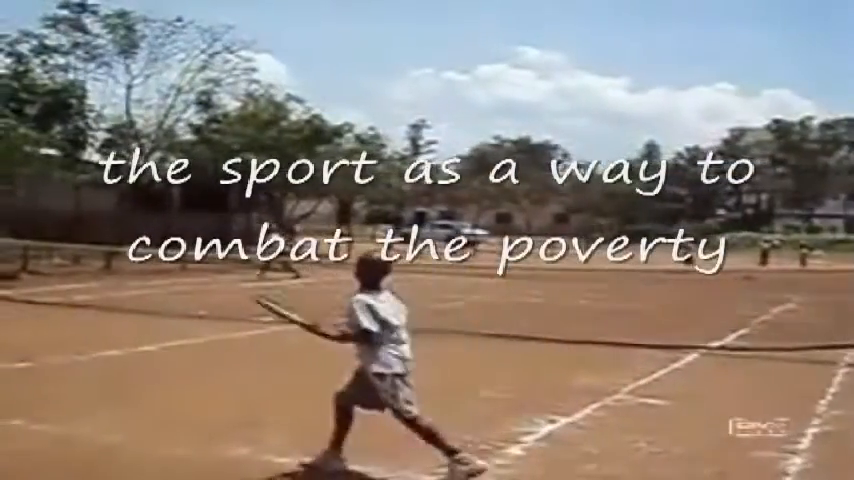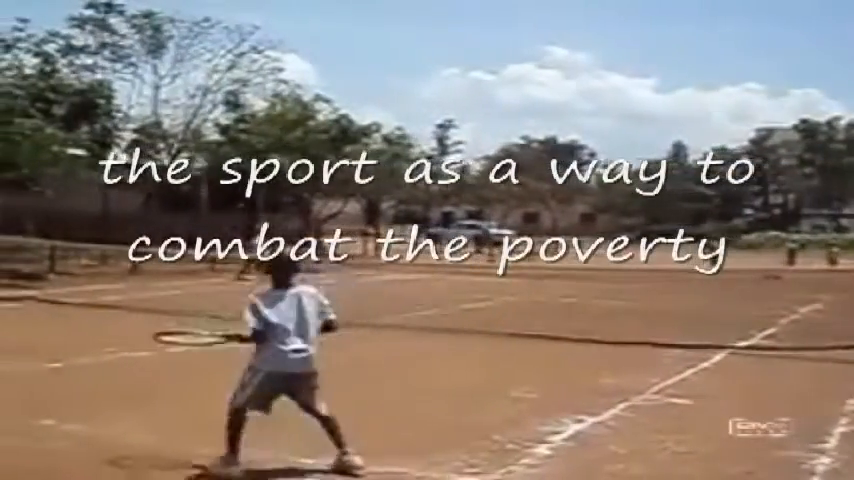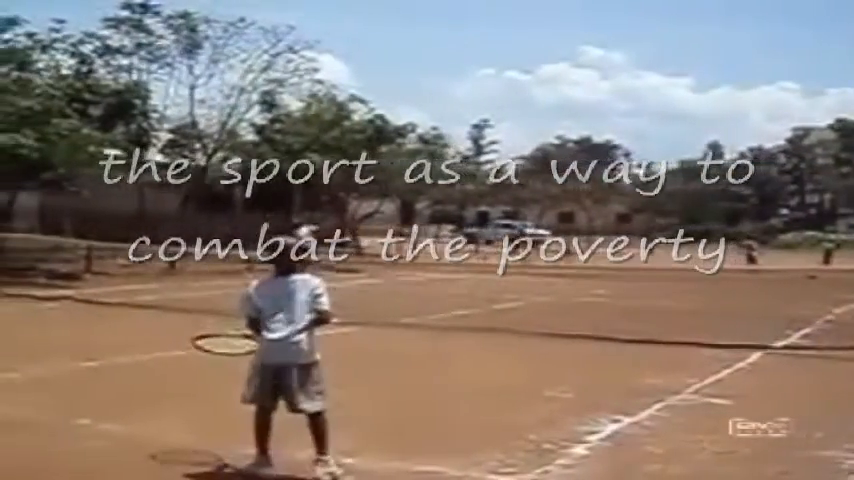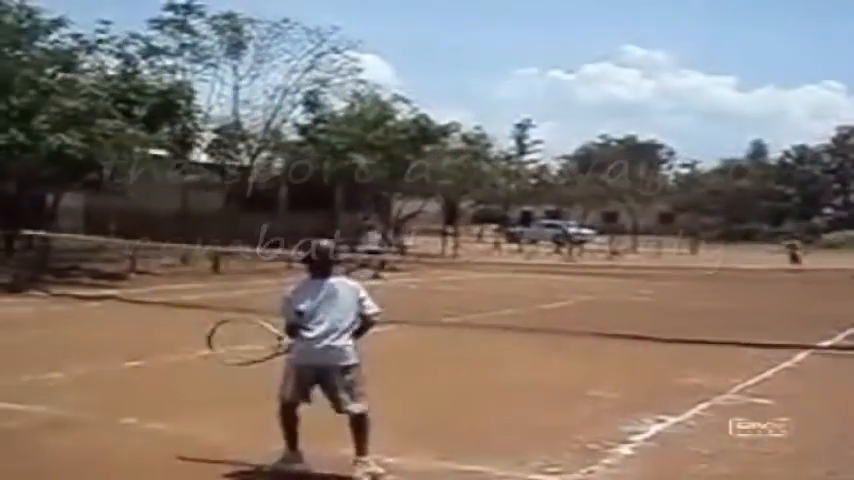
dt=0.5s
person 1, frame 1
left shoulder: (360, 302)
right shoulder: (388, 298)
left elbow: (366, 337)
right elbow: (389, 329)
left wrist: (329, 334)
left hip: (384, 366)
right hip: (378, 365)
left knee: (409, 416)
right knee: (343, 400)
left ankle: (460, 459)
right ankle: (333, 455)
person 1, frame 2
left shoulder: (260, 301)
right shoulder: (313, 295)
left elbow: (259, 336)
right elbow: (332, 325)
left wrist: (245, 339)
left hip: (270, 365)
right hip: (304, 364)
left knee: (238, 407)
right knee: (318, 410)
left ankle: (231, 459)
right ankle: (346, 455)
person 1, frame 3
left shoulder: (259, 287)
right shoulder: (313, 284)
left elbow: (252, 323)
right elbow: (325, 316)
right wrist: (306, 324)
left hip: (269, 354)
right hip: (301, 354)
left knee: (264, 407)
right knee: (314, 408)
left ankle: (262, 459)
person 1, frame 4
left shoulder: (297, 292)
right shoulder: (352, 288)
left elbow: (291, 329)
right elbow: (370, 319)
left hip: (305, 356)
right hip: (341, 355)
left knee: (288, 403)
right knee: (357, 408)
left ankle: (292, 455)
